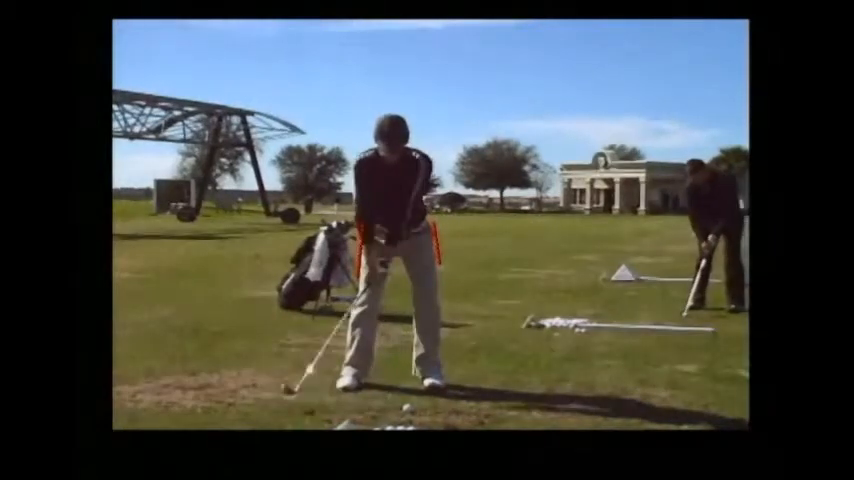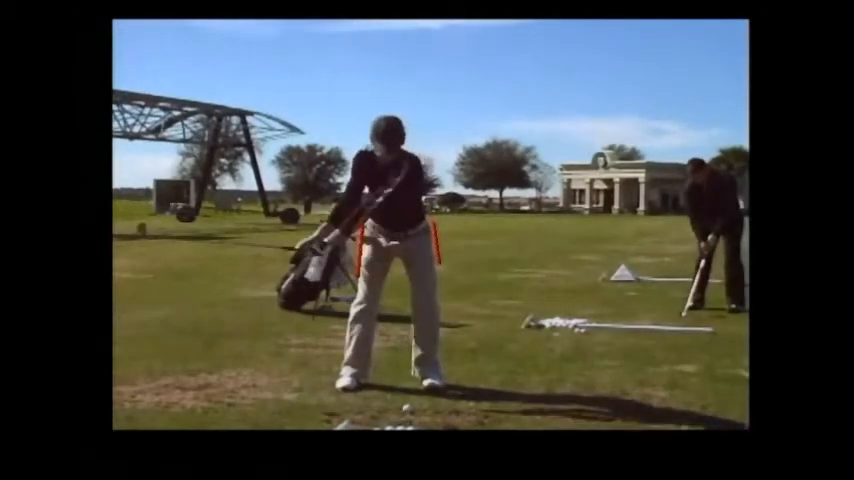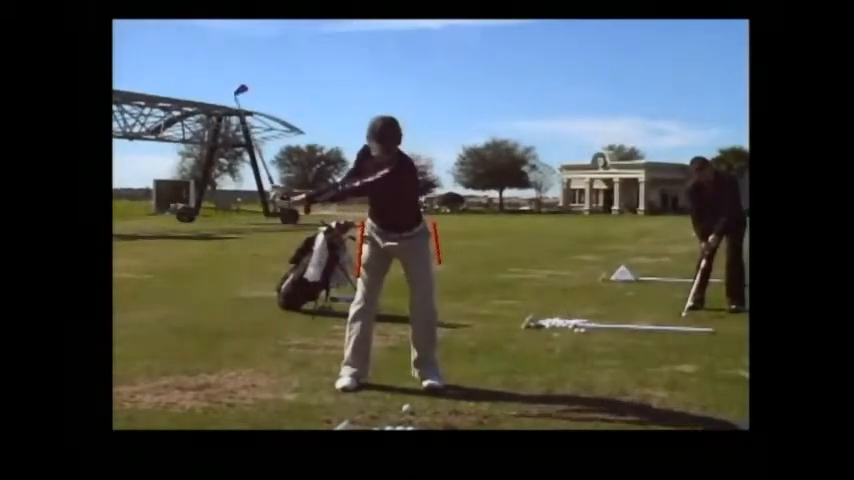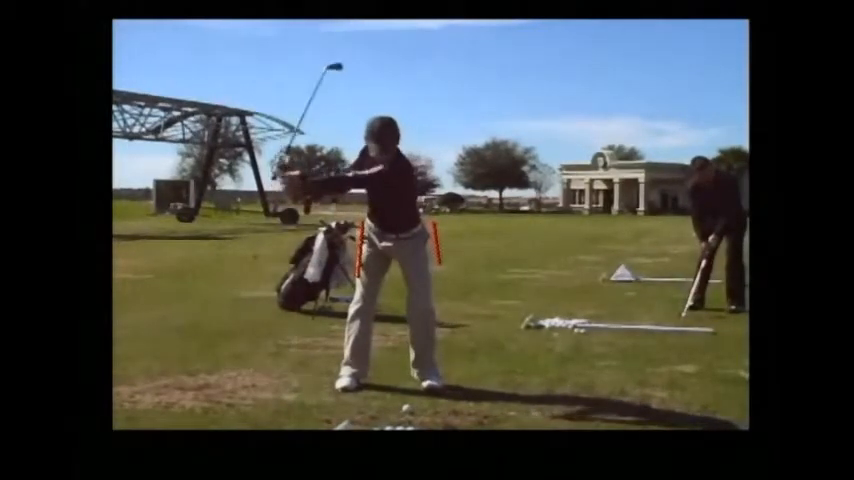
dt=0.5s
person 1, frame 1
left shoulder: (421, 163)
right shoulder: (365, 163)
left elbow: (408, 208)
right elbow: (364, 209)
left wrist: (387, 252)
right wrist: (367, 252)
left hip: (414, 234)
right hip: (377, 234)
left knee: (427, 299)
right knee: (366, 300)
left ankle: (429, 367)
right ankle: (354, 368)
person 1, frame 2
left shoulder: (411, 166)
right shoulder: (363, 159)
left elbow: (380, 202)
right elbow: (351, 198)
left wrist: (338, 233)
right wrist: (322, 231)
left hip: (413, 235)
right hip: (378, 233)
left knee: (426, 301)
right knee: (365, 301)
left ankle: (428, 368)
right ankle: (353, 369)
person 1, frame 3
left shoulder: (402, 168)
right shoulder: (366, 154)
left elbow: (360, 189)
right elbow: (347, 184)
left wrist: (311, 197)
right wrist: (312, 195)
left hip: (411, 237)
right hip: (376, 233)
left knee: (423, 303)
right knee: (364, 300)
left ankle: (427, 369)
right ankle: (353, 369)
person 1, frame 4
left shoulder: (399, 168)
right shoulder: (369, 154)
left elbow: (352, 181)
right elbow: (345, 180)
left wrist: (308, 181)
right wrist: (310, 183)
left hip: (409, 238)
right hip: (376, 234)
left knee: (421, 304)
right knee: (363, 301)
left ankle: (427, 370)
right ankle: (352, 369)
person 2, frame 1
left shoulder: (727, 181)
right shoulder: (692, 187)
left elbow: (730, 211)
right elbow: (694, 215)
left wrist: (715, 234)
right wrist: (702, 239)
left hip: (731, 221)
right hip: (707, 223)
left knee: (732, 259)
right knee: (703, 259)
left ankle: (736, 301)
right ankle: (698, 298)
person 2, frame 2
left shoulder: (726, 181)
right shoulder: (691, 187)
left elbow: (730, 211)
right elbow: (693, 215)
left wrist: (716, 234)
right wrist: (701, 239)
left hip: (731, 221)
right hip: (707, 223)
left knee: (732, 259)
right knee: (703, 259)
left ankle: (736, 301)
right ankle: (697, 299)
person 2, frame 3
left shoulder: (729, 181)
right shoulder: (694, 186)
left elbow: (731, 212)
right elbow: (695, 214)
left wrist: (717, 234)
right wrist: (702, 239)
left hip: (733, 221)
right hip: (710, 222)
left knee: (733, 259)
right knee: (704, 258)
left ankle: (736, 301)
right ankle: (698, 298)
person 2, frame 4
left shoulder: (729, 181)
right shoulder: (695, 186)
left elbow: (731, 212)
right elbow: (696, 214)
left wrist: (717, 234)
right wrist: (702, 238)
left hip: (734, 221)
right hip: (711, 221)
left knee: (733, 259)
right knee: (705, 258)
left ankle: (736, 301)
right ankle: (698, 298)
